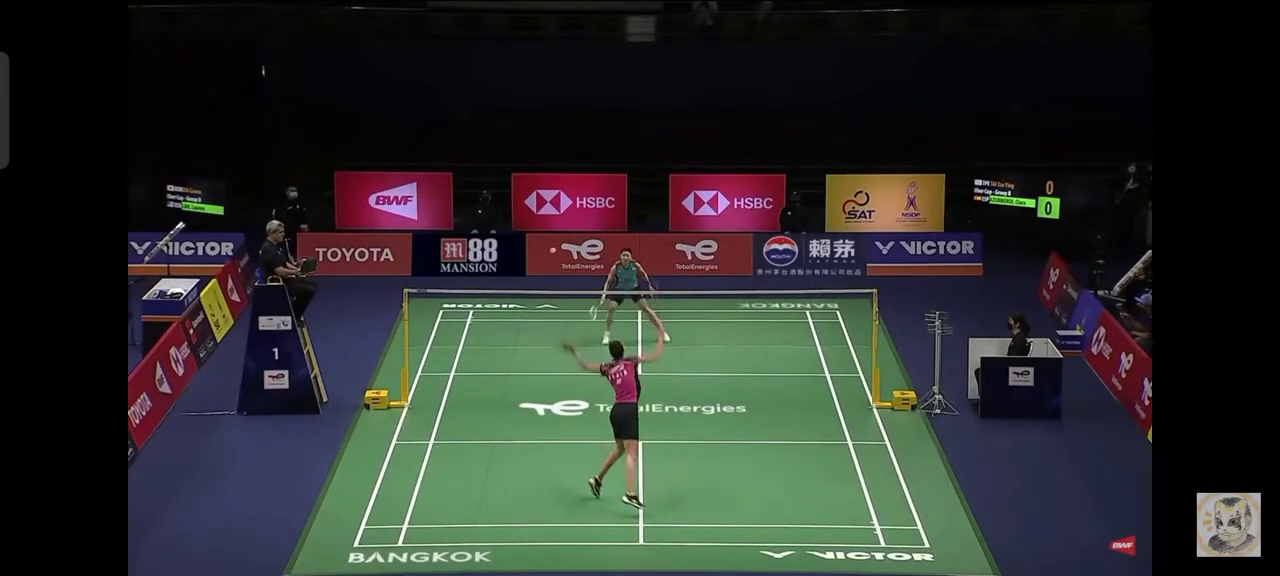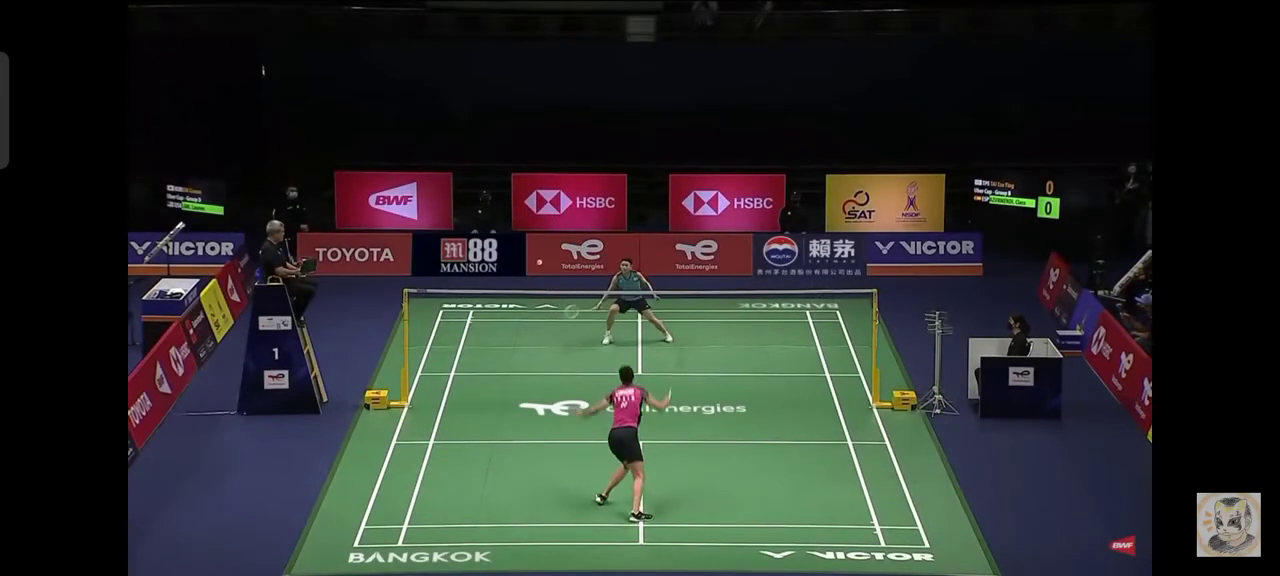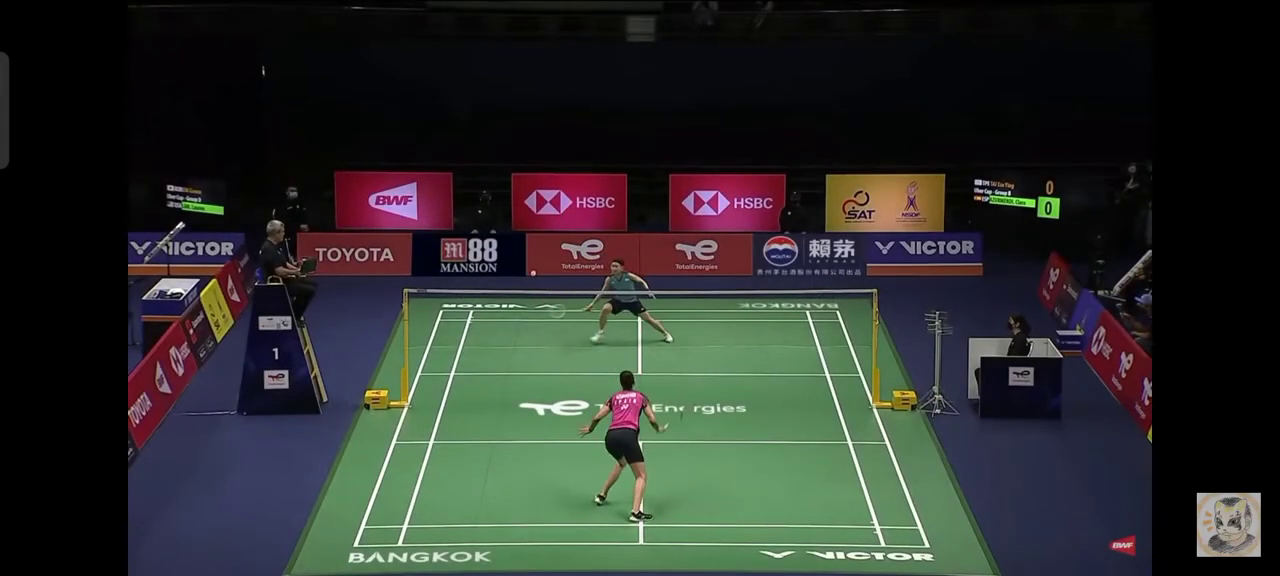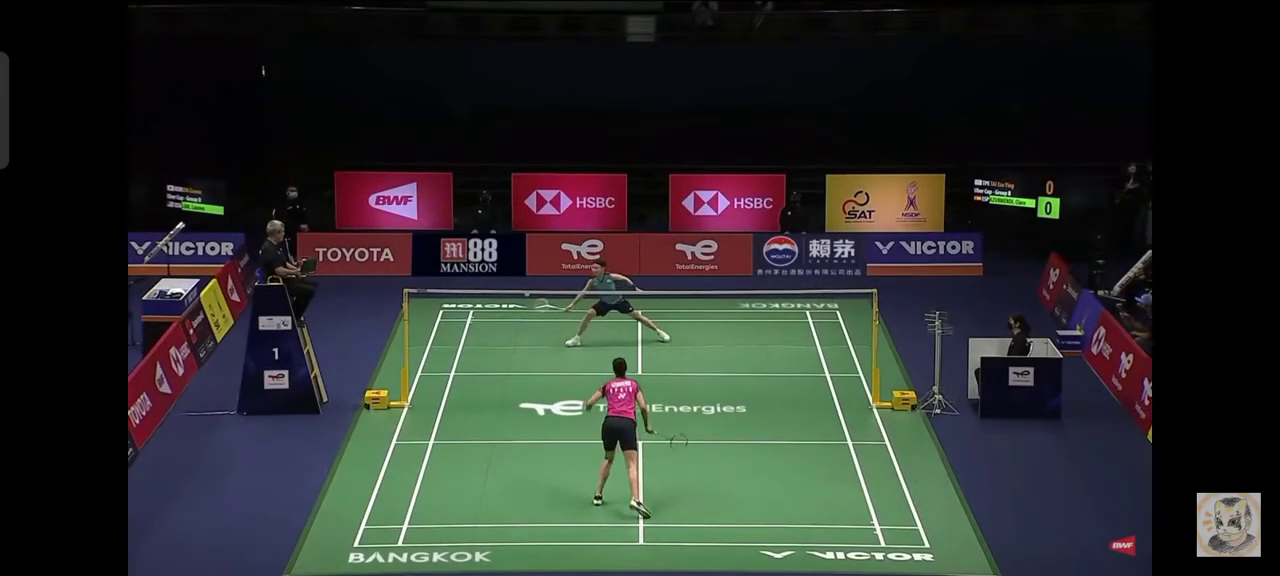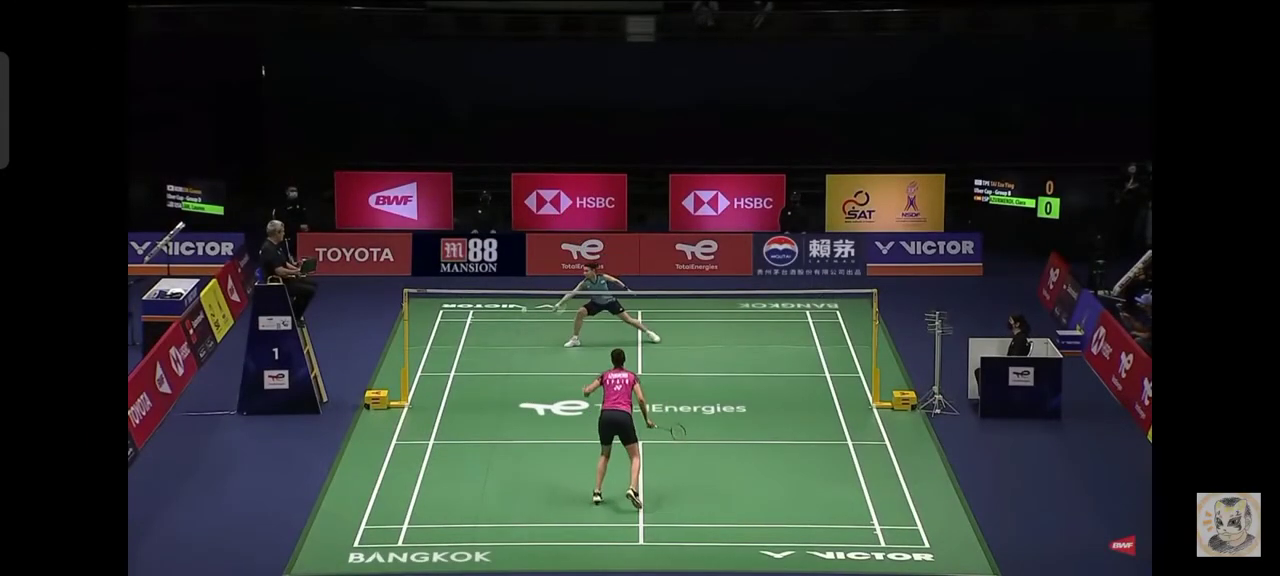
dt=0.1s
person 1, frame 1
left shoulder: (607, 368)
right shoulder: (630, 362)
left elbow: (586, 366)
right elbow: (656, 355)
left wrist: (574, 351)
right wrist: (660, 339)
left hip: (616, 411)
right hip: (628, 411)
left knee: (619, 447)
right knee: (632, 454)
left ankle: (597, 481)
right ankle: (630, 494)
person 1, frame 2
left shoulder: (614, 393)
right shoulder: (639, 391)
left elbow: (597, 408)
right elbow: (659, 407)
left wrist: (584, 413)
right wrist: (666, 401)
left hip: (613, 435)
right hip: (628, 434)
left knee: (626, 465)
right knee: (640, 476)
left ankle: (603, 495)
right ankle: (636, 512)
person 1, frame 3
left shoulder: (614, 397)
right shoulder: (640, 396)
left elbow: (597, 417)
right elbow: (652, 419)
left wrist: (589, 428)
right wrist: (659, 428)
left hip: (611, 436)
right hip: (628, 435)
left knee: (621, 463)
right knee: (641, 477)
left ankle: (602, 496)
right ankle: (635, 512)
person 1, frame 4
left shoulder: (607, 385)
right shoulder: (634, 384)
left elbow: (589, 403)
right elbow: (643, 407)
left wrist: (587, 407)
right wrist: (647, 426)
left hip: (609, 423)
right hip: (627, 424)
left knee: (608, 459)
right knee: (632, 466)
left ankle: (598, 496)
right ankle: (636, 501)
person 1, frame 5
left shoulder: (605, 375)
right shoulder: (632, 376)
left elbow: (586, 392)
right elbow: (640, 399)
left wrist: (588, 393)
right wrist: (647, 419)
left hip: (606, 416)
right hip: (624, 418)
left knee: (605, 455)
right knee: (635, 458)
left ankle: (597, 492)
right ankle: (632, 489)
